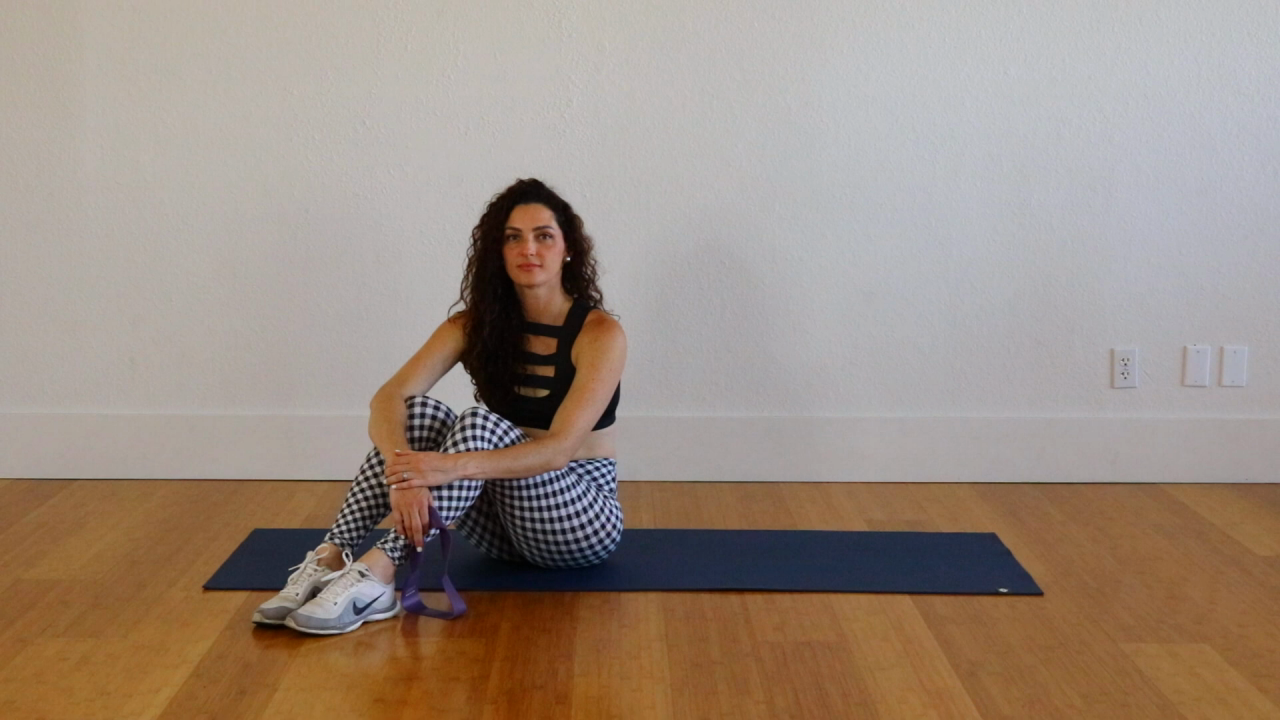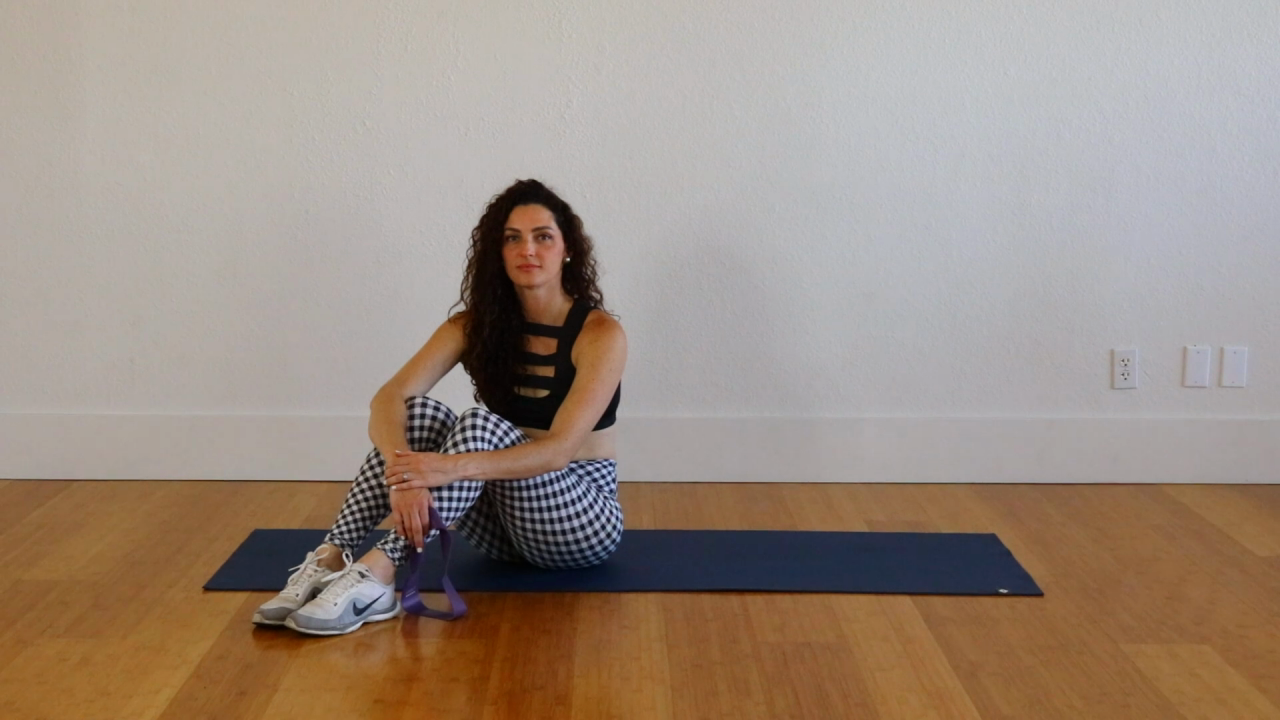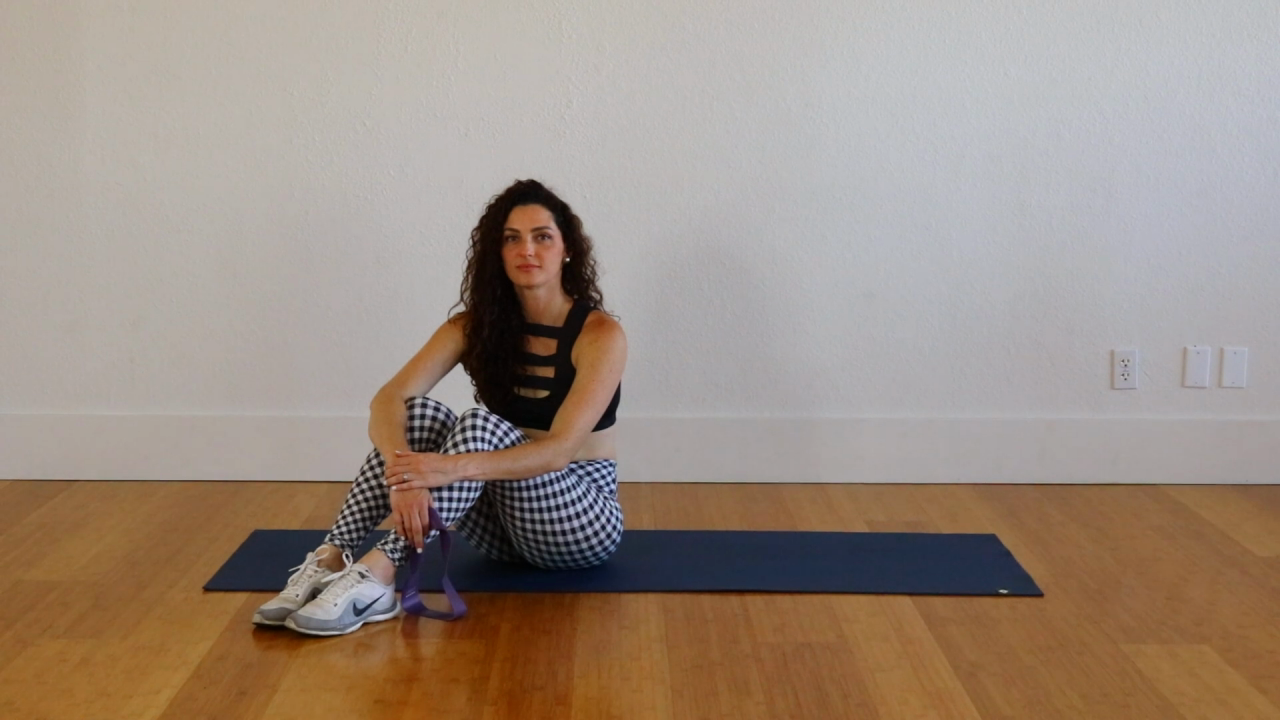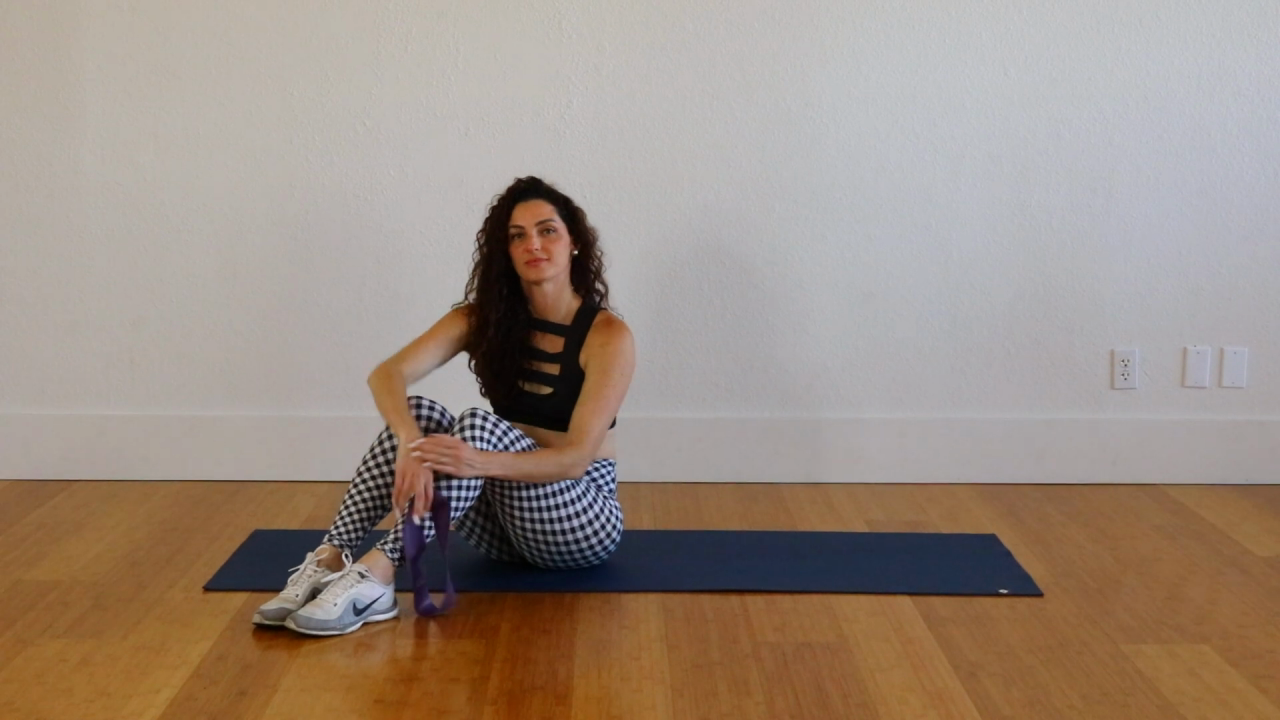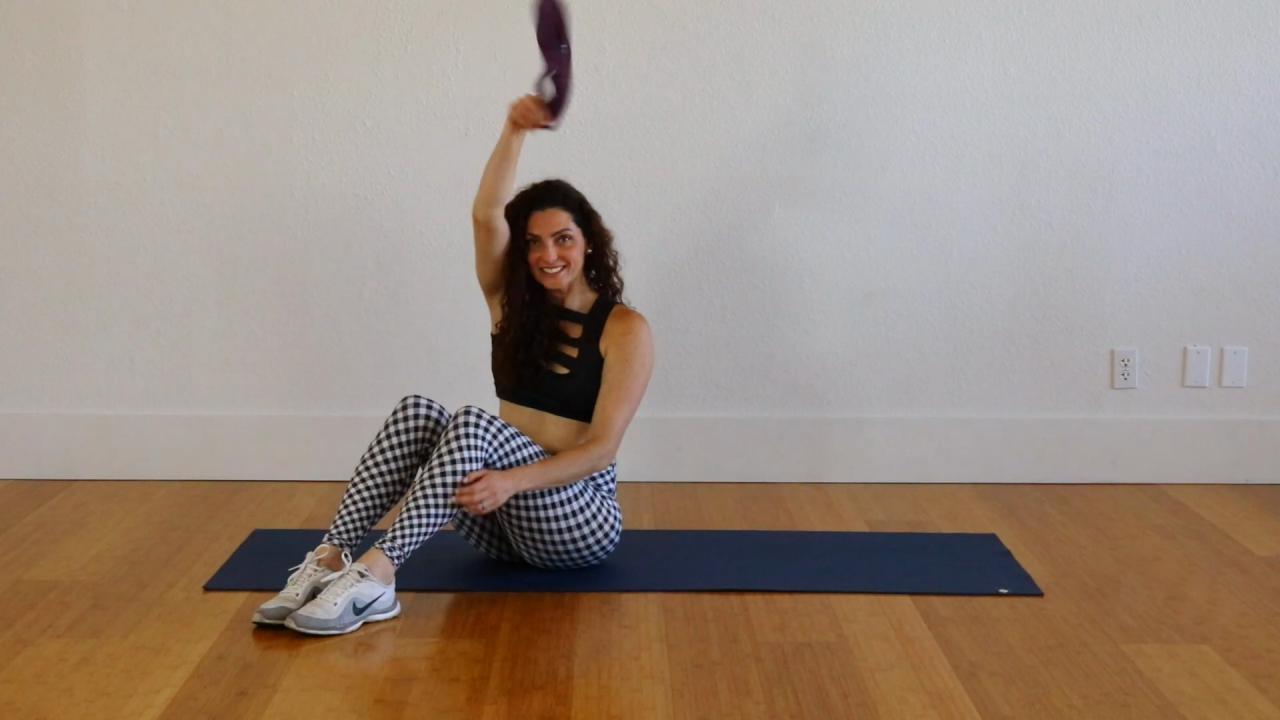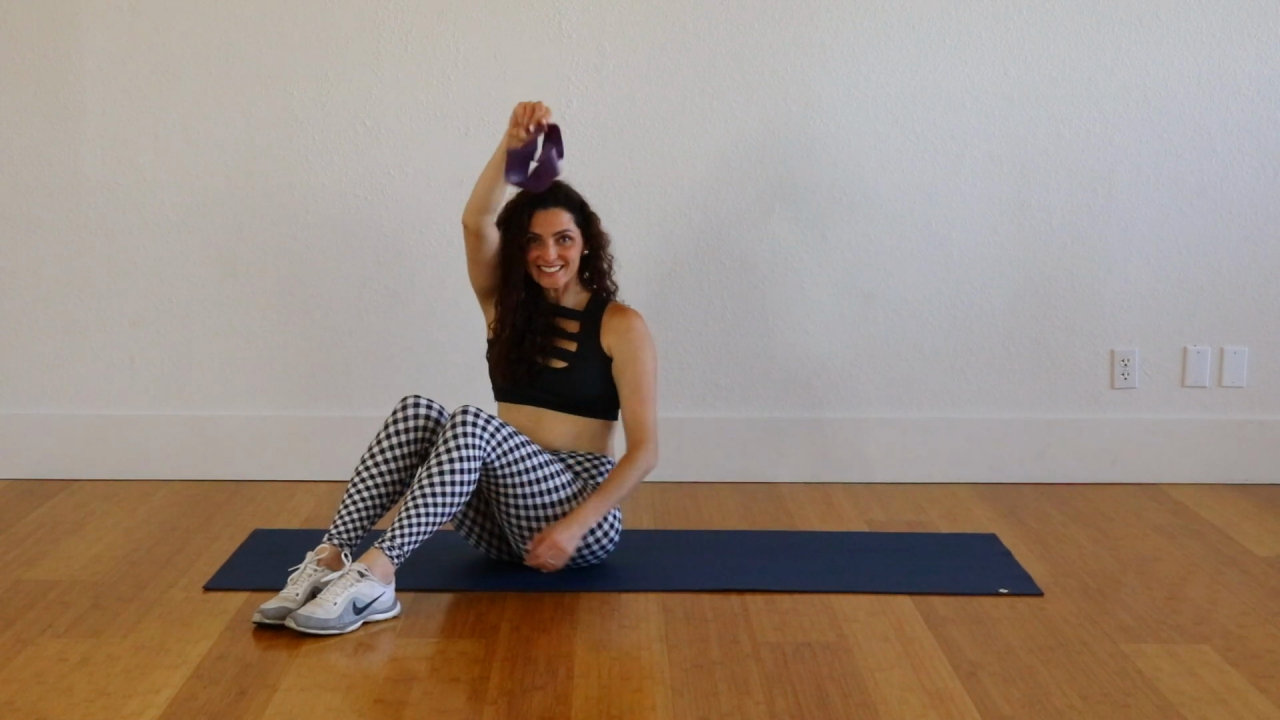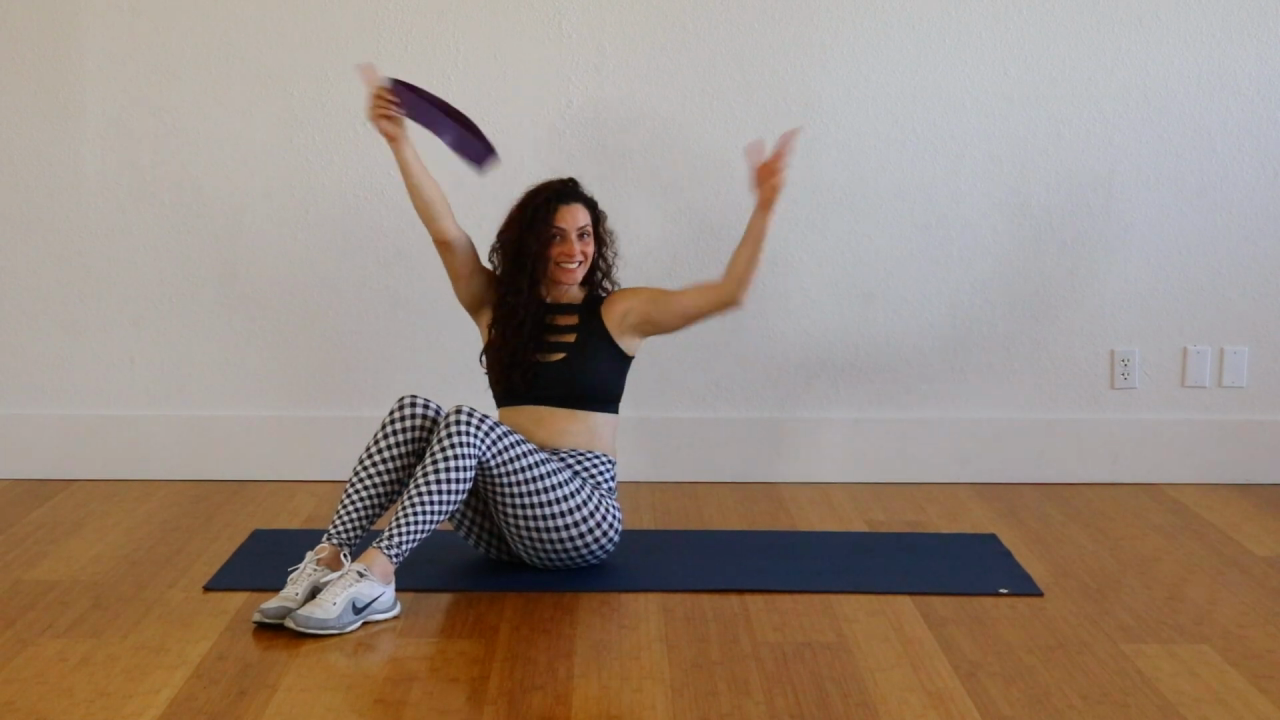
dt=0.5s
person 1, frame 1
left shoulder: (600, 334)
right shoulder: (475, 323)
left elbow: (558, 449)
right elbow: (389, 397)
left wrist: (453, 467)
right wrist: (403, 473)
left hip: (582, 520)
right hip: (504, 521)
left knee: (481, 424)
right knee: (419, 410)
left ankle: (378, 572)
right ankle: (332, 557)
person 1, frame 2
left shoulder: (600, 334)
right shoulder: (476, 324)
left elbow: (559, 450)
right elbow: (389, 398)
left wrist: (455, 467)
right wrist: (403, 471)
left hip: (582, 522)
right hip: (505, 519)
left knee: (482, 425)
right knee: (420, 412)
left ankle: (378, 572)
right ankle: (331, 557)
person 1, frame 3
left shoulder: (600, 335)
right shoulder: (476, 325)
left elbow: (559, 450)
right elbow: (388, 399)
left wrist: (454, 467)
right wrist: (403, 474)
left hip: (582, 521)
right hip: (505, 516)
left knee: (482, 425)
right knee: (420, 412)
left ankle: (378, 574)
right ankle: (331, 559)
person 1, frame 4
left shoulder: (609, 335)
right shoulder: (483, 318)
left elbow: (576, 457)
right elbow: (388, 374)
left wrist: (481, 461)
right wrist: (410, 444)
left hip: (581, 522)
right hip: (504, 521)
left knee: (481, 425)
right knee: (419, 413)
left ankle: (377, 573)
right ankle: (331, 558)
person 1, frame 5
left shoulder: (625, 329)
right shoulder: (511, 302)
left elbow: (602, 447)
right elbow: (487, 218)
left wrist: (512, 477)
right wrist: (511, 132)
left hip: (581, 518)
right hip: (507, 514)
left knee: (474, 424)
right knee: (417, 412)
left ankle: (378, 573)
right ankle: (330, 559)
person 1, frame 6
left shoulder: (621, 325)
right shoulder: (505, 304)
left elbow: (644, 448)
right elbow: (477, 223)
left wrist: (577, 523)
right wrist: (511, 142)
left hip: (580, 517)
right hip: (505, 520)
left knee: (472, 423)
right knee: (417, 412)
left ankle: (377, 573)
right ankle: (329, 558)
person 1, frame 7
left shoulder: (619, 313)
right shoulder: (497, 304)
left elbow: (728, 294)
right elbow: (448, 234)
left wrist: (764, 204)
right wrist: (401, 142)
left hip: (580, 521)
right hip: (501, 512)
left knee: (460, 426)
right knee: (412, 409)
left ankle: (376, 574)
right ankle: (330, 559)
